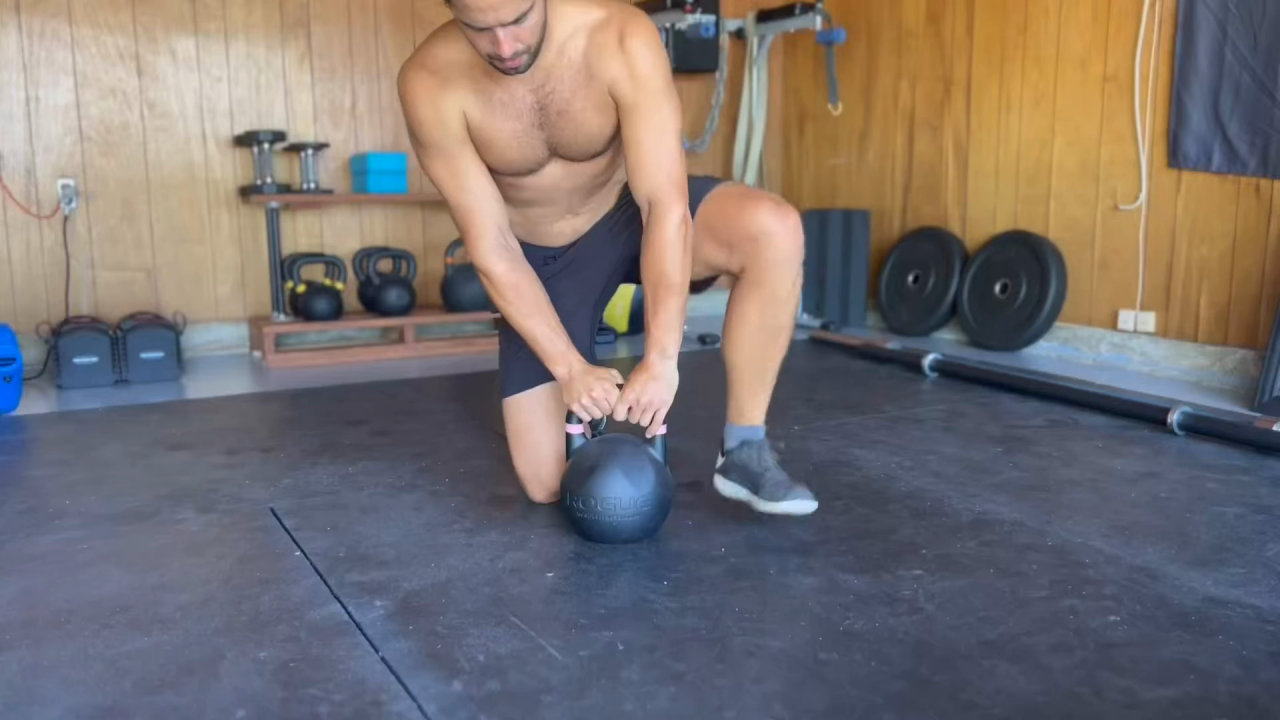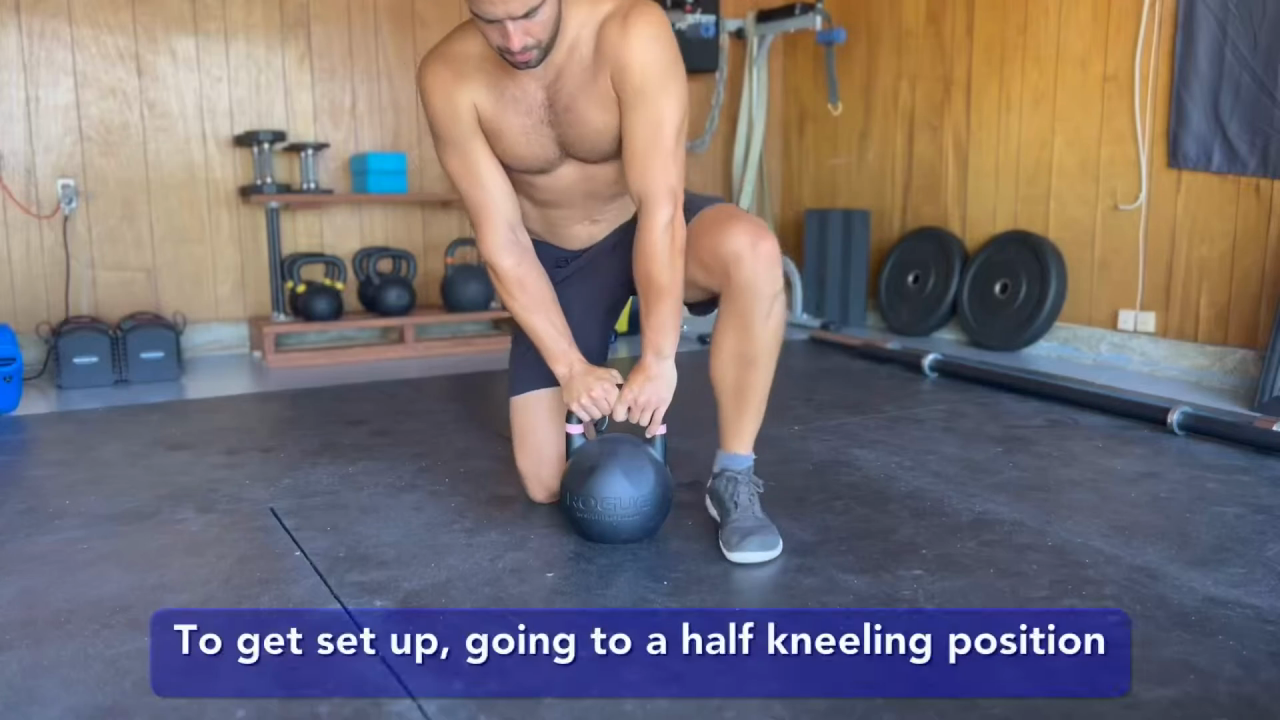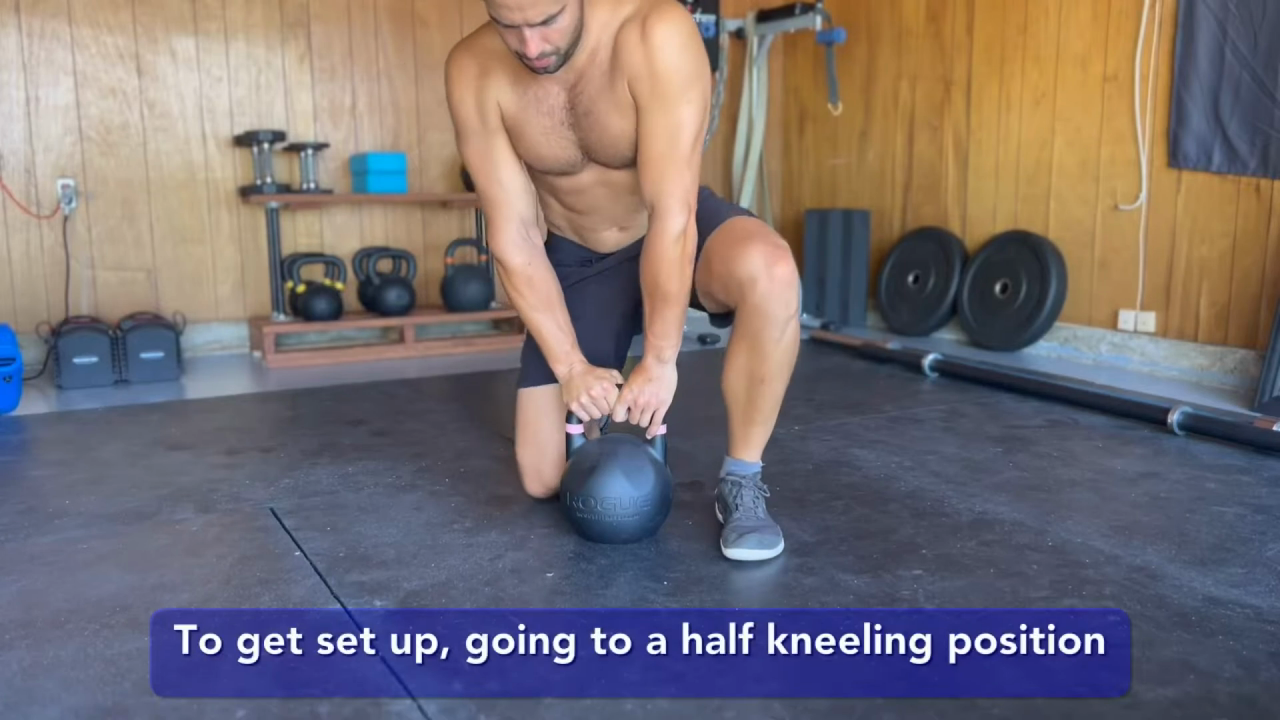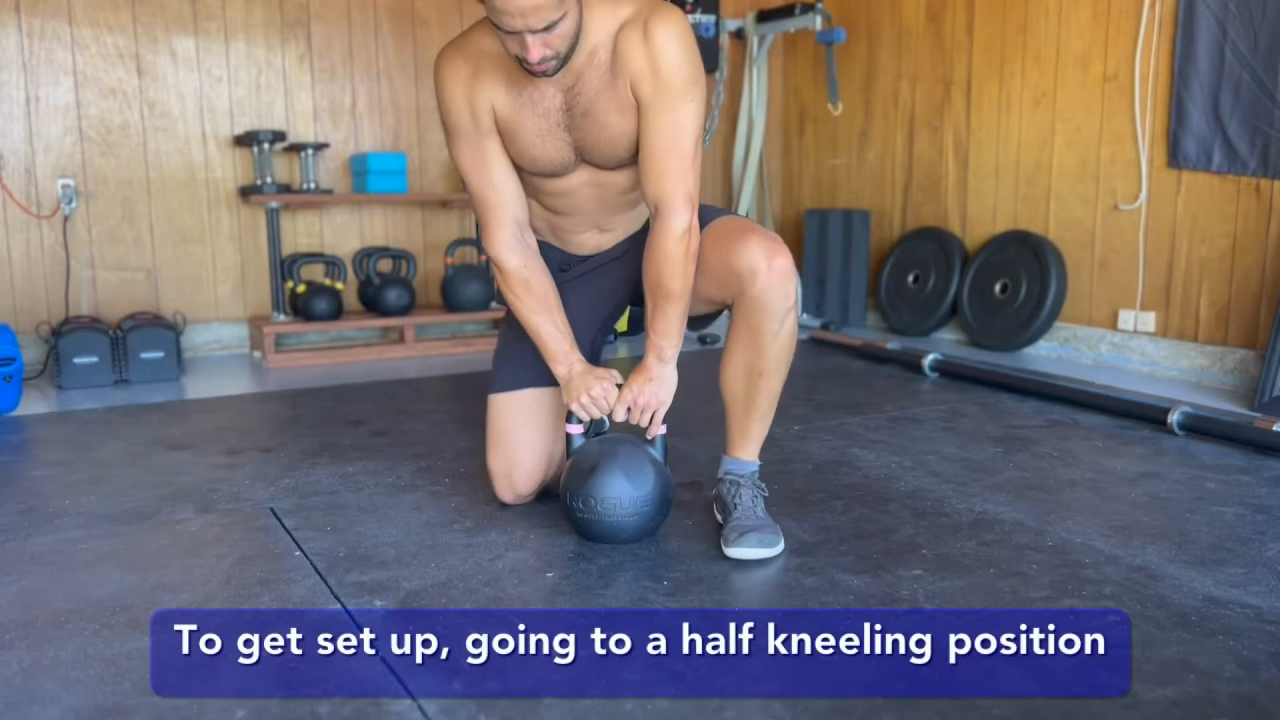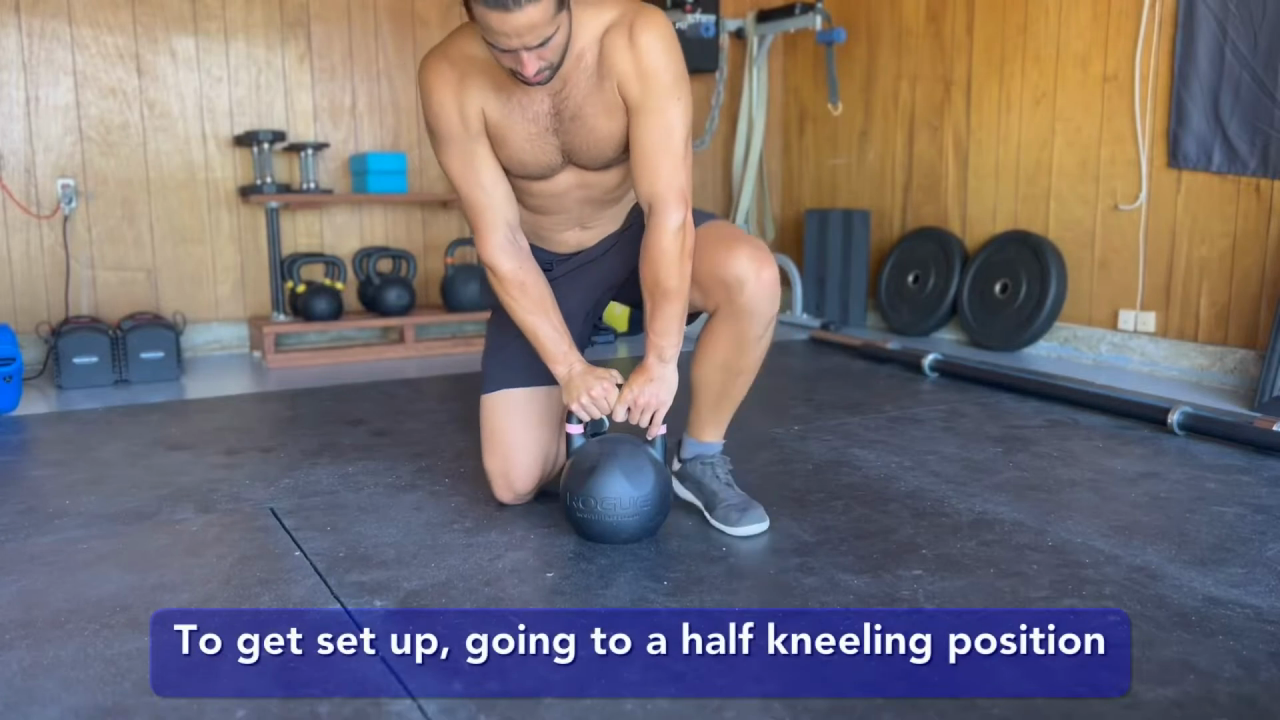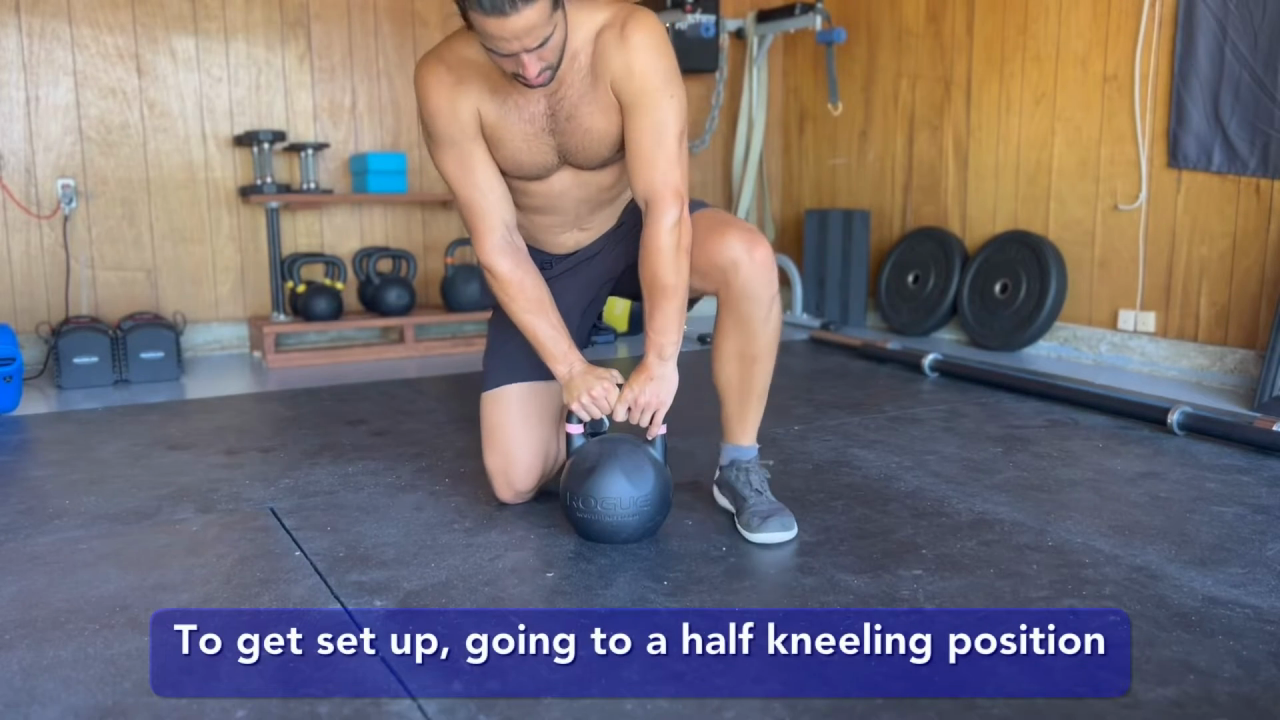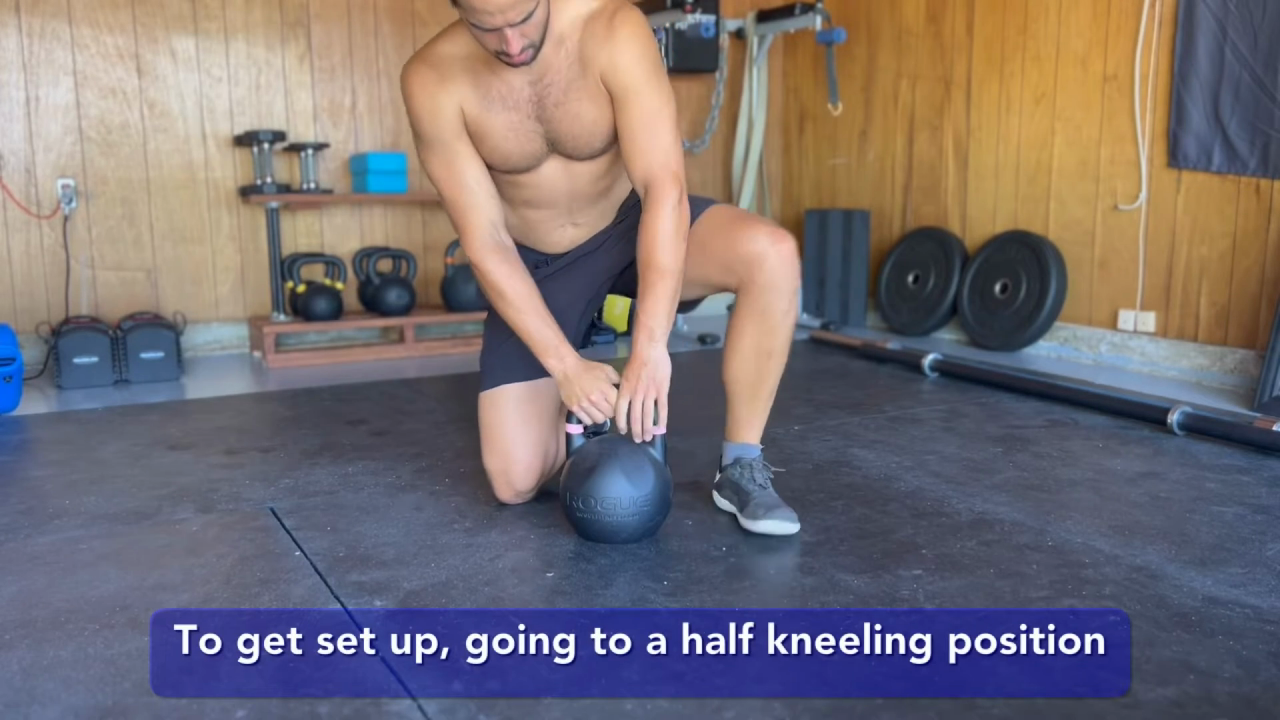
dt=0.3s
person 1, frame 1
right shoulder: (430, 82)
left elbow: (666, 207)
right elbow: (491, 248)
left wrist: (660, 359)
right wrist: (569, 369)
left hip: (629, 211)
right hip: (539, 259)
left knee: (774, 227)
right knee: (549, 484)
left ankle: (743, 447)
right ankle: (609, 413)
person 1, frame 2
right shoulder: (448, 76)
left elbow: (661, 206)
right elbow: (502, 241)
left wrist: (658, 359)
right wrist: (570, 367)
left hip: (650, 229)
right hip: (557, 260)
left knee: (750, 249)
right knee: (549, 484)
left ankle: (733, 477)
right ankle: (607, 424)
person 1, frame 3
right shoulder: (474, 71)
left elbow: (672, 214)
right elbow: (513, 237)
left wrist: (659, 361)
right wrist: (571, 367)
left hip: (677, 234)
right hip: (579, 260)
left knee: (769, 273)
right knee: (546, 480)
left ankle: (741, 481)
right ankle: (613, 423)
person 1, frame 4
right shoulder: (465, 71)
left elbow: (675, 211)
right elbow: (507, 239)
left wrist: (660, 360)
right wrist: (570, 367)
left hip: (657, 236)
right hip: (556, 263)
left knee: (767, 266)
right knee: (516, 483)
left ankle: (738, 478)
right ankle: (592, 428)
person 1, frame 5
right shoulder: (450, 77)
left elbow: (668, 209)
right elbow: (499, 244)
left wrist: (660, 360)
right wrist: (569, 369)
left hip: (640, 231)
right hip: (542, 264)
left knee: (752, 276)
right knee: (515, 484)
left ankle: (699, 457)
right ankle: (589, 419)
person 1, frame 6
right shoulder: (445, 81)
left elbow: (666, 206)
right elbow: (497, 244)
left wrist: (660, 360)
right wrist: (569, 368)
left hip: (636, 229)
right hip: (539, 264)
left knee: (746, 257)
right knee: (516, 483)
left ankle: (740, 466)
right ankle: (589, 416)
person 1, frame 7
right shoulder: (433, 79)
left elbow: (663, 188)
right elbow: (484, 242)
left wrist: (650, 346)
right wrist: (564, 366)
left hip: (631, 225)
right hip: (533, 265)
left knee: (770, 252)
right knee: (515, 483)
left ankle: (742, 465)
right ankle: (583, 409)
